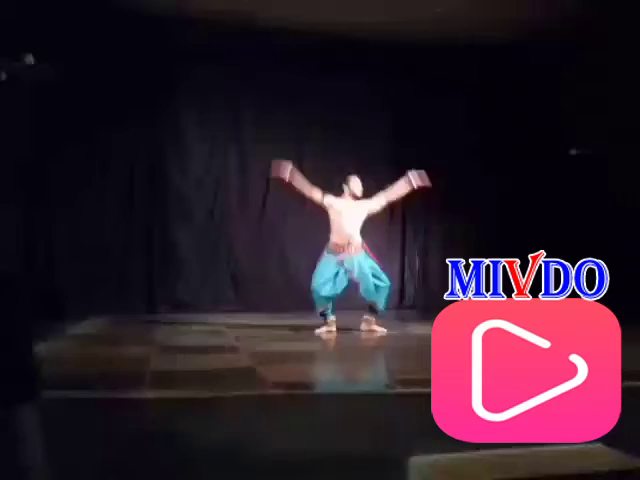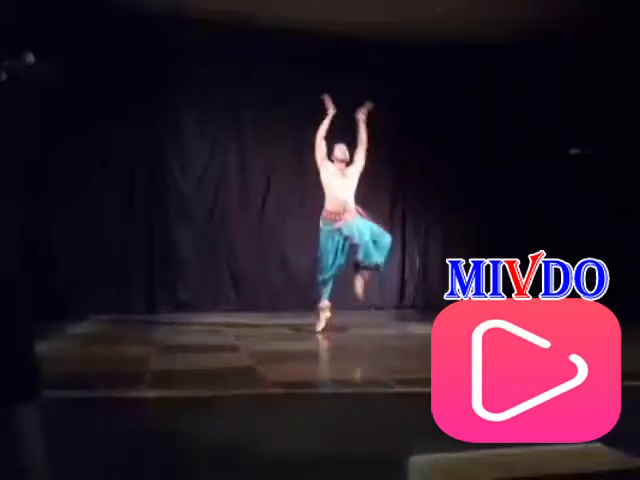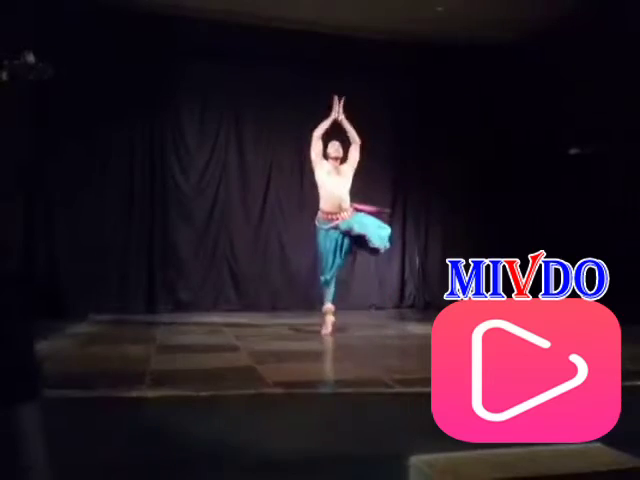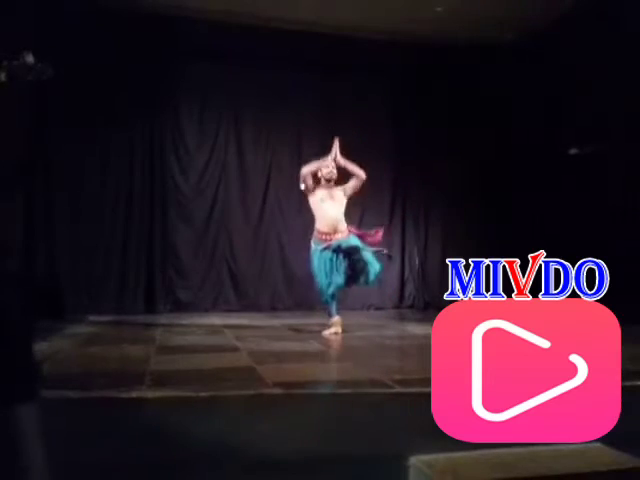
dt=0.2s
person 1, frame 1
left shoulder: (365, 206)
right shoulder: (333, 203)
left elbow: (388, 195)
right elbow: (311, 191)
left wrist: (409, 181)
right wrist: (291, 174)
left hip: (356, 255)
right hip: (334, 255)
left knee: (379, 284)
right knee: (320, 287)
left ankle: (370, 321)
right ankle: (329, 322)
person 1, frame 2
left shoulder: (354, 171)
right shoulder: (325, 168)
left elbow: (362, 146)
right elbow: (319, 139)
left wrist: (361, 120)
right wrist: (329, 115)
left hip: (353, 221)
right hip: (331, 223)
left knee: (381, 241)
right knee: (329, 267)
left ankle: (361, 271)
right ankle: (324, 308)
person 1, frame 3
left shoulder: (348, 169)
right shoulder: (320, 166)
left elbow: (356, 142)
right elbow: (316, 136)
left wrist: (343, 119)
right wrist: (332, 116)
left hip: (349, 218)
right hip: (327, 223)
left knee: (380, 232)
right knee: (329, 269)
right ankle: (328, 312)
person 1, frame 4
left shoulder: (343, 191)
right shoulder: (313, 191)
left elbow: (362, 175)
right elbow: (304, 172)
left wrist: (340, 161)
right wrist: (325, 162)
left hip: (345, 238)
right hip: (322, 243)
left knee: (365, 262)
right knee: (326, 285)
right ankle: (335, 322)
